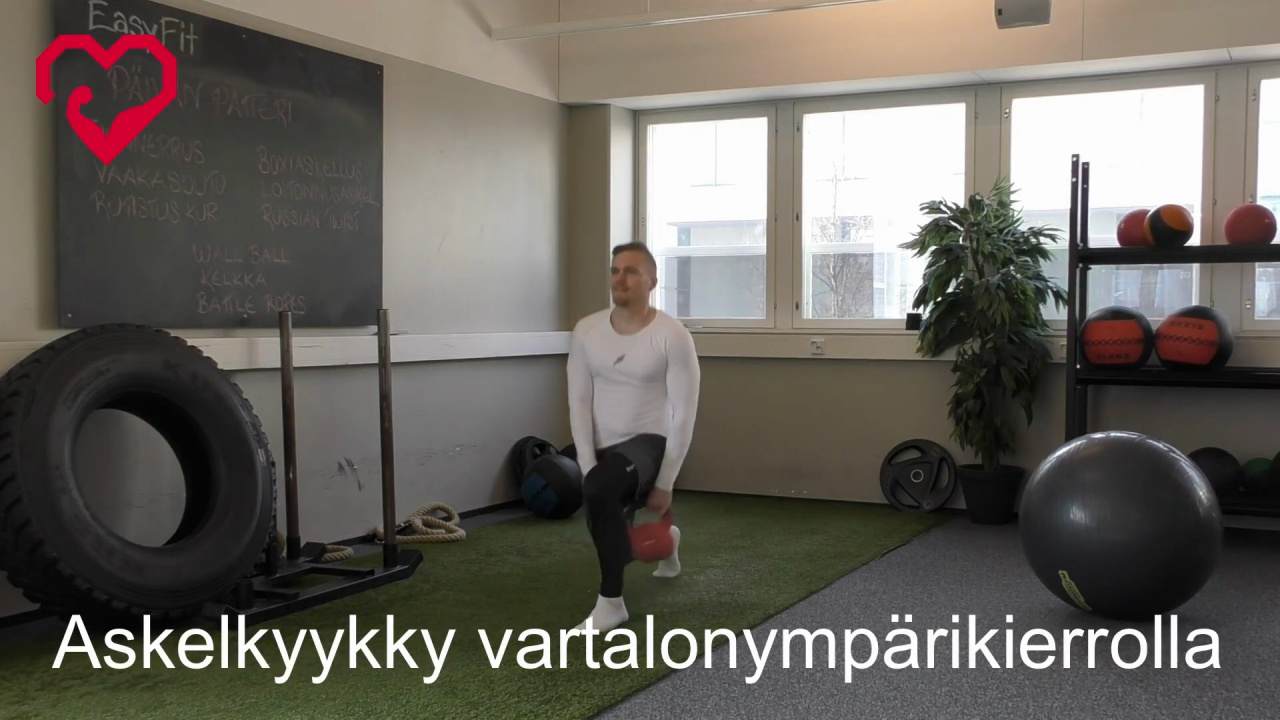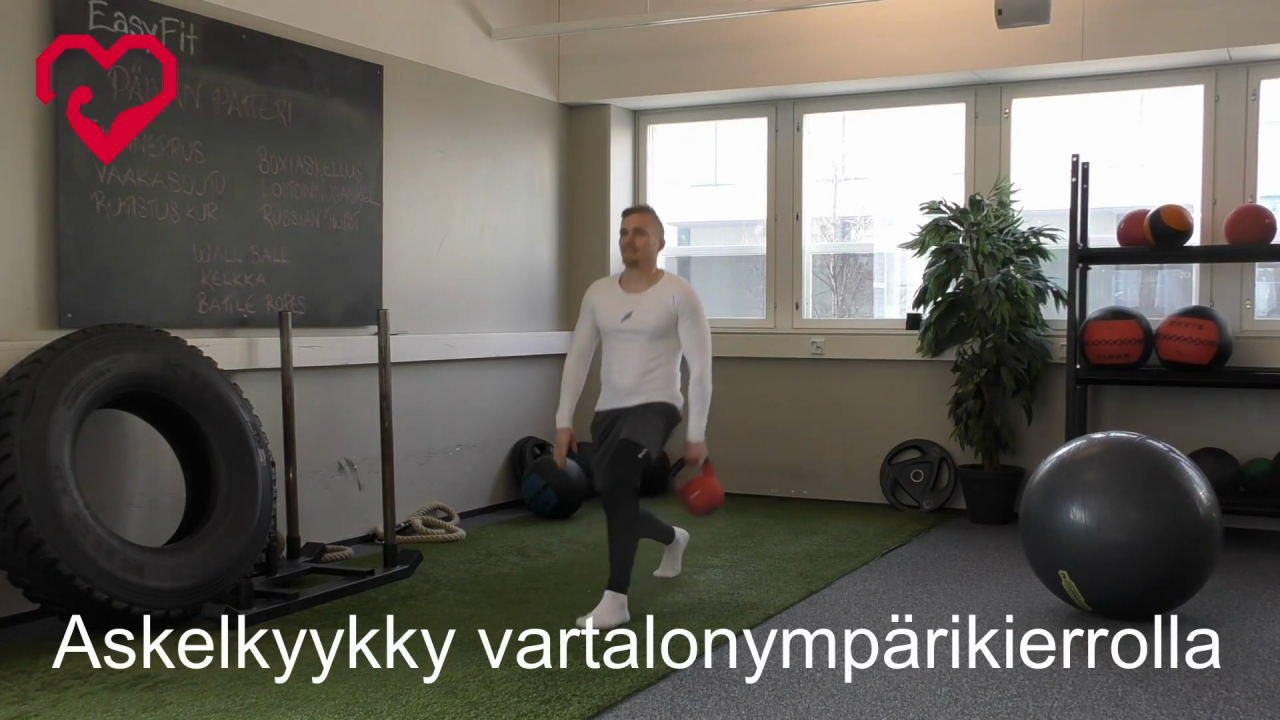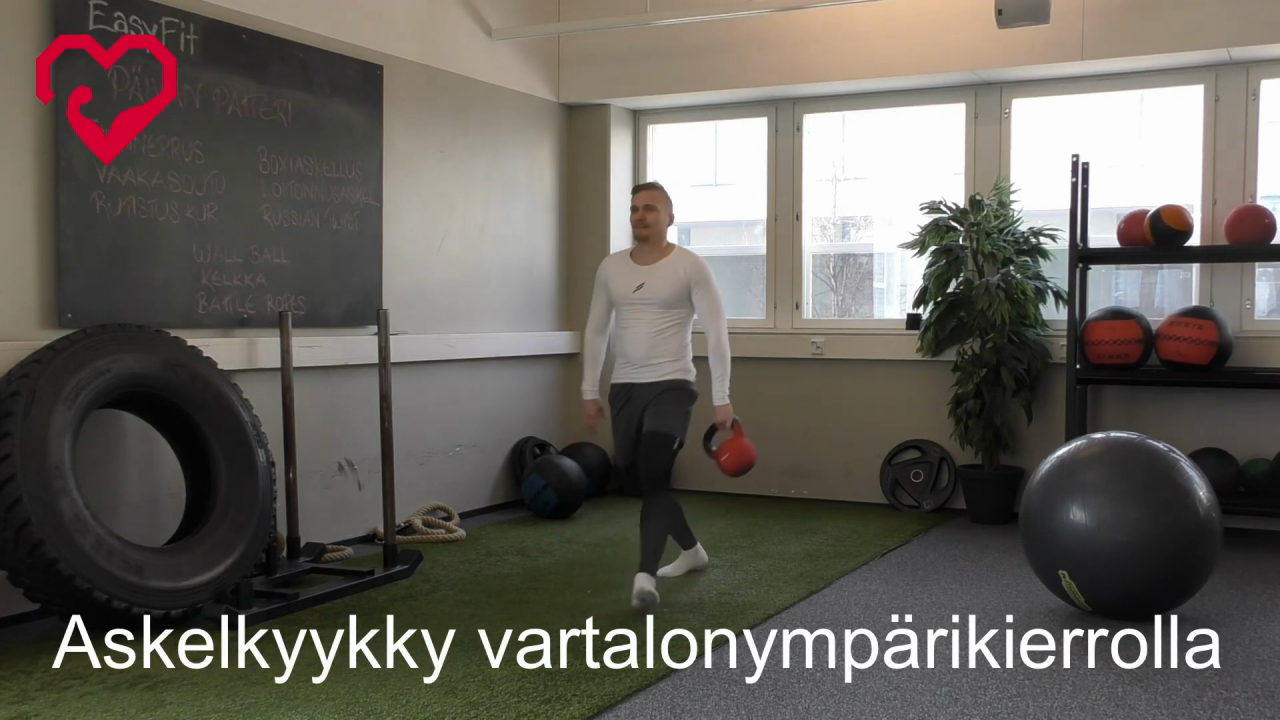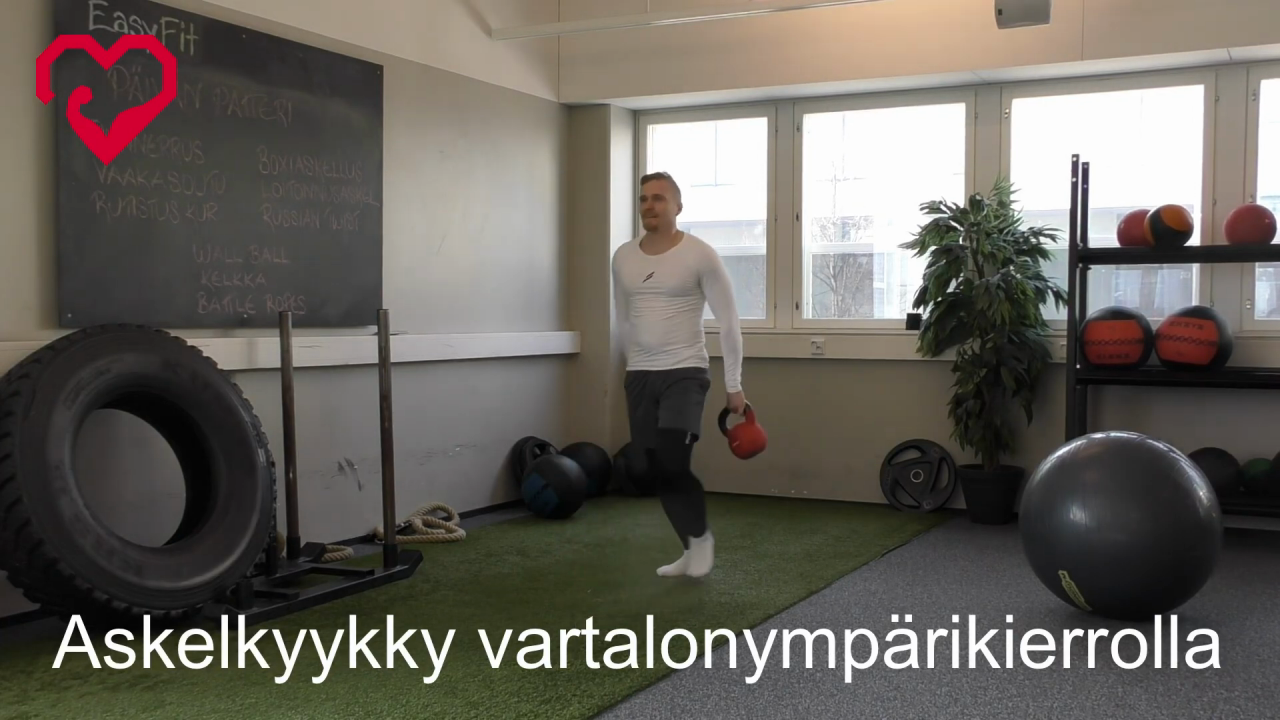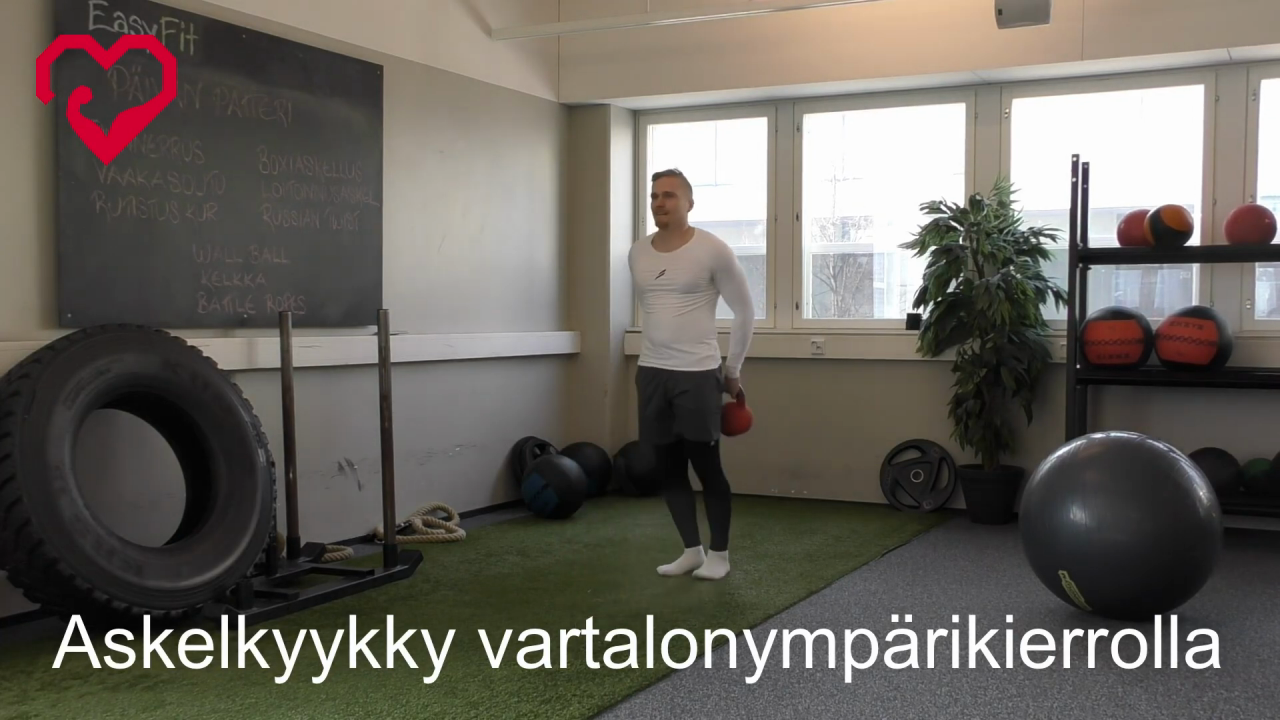
dt=0.2s
person 1, frame 1
left shoulder: (672, 335)
right shoulder: (587, 330)
left elbow: (684, 413)
right elbow: (579, 401)
left wrist: (665, 481)
right wrist: (588, 465)
left hip: (647, 441)
right hip: (602, 448)
left knee: (600, 492)
right knee: (616, 549)
left ankle: (610, 604)
person 1, frame 2
left shoulder: (680, 294)
right shoulder: (598, 293)
left elbow: (700, 367)
right elbow: (578, 358)
left wrist: (696, 435)
right wrist: (563, 421)
left hip: (655, 408)
right hip: (609, 412)
left knee: (618, 490)
right knee: (618, 506)
left ankle: (614, 600)
right ankle: (674, 537)
person 1, frame 3
left shoulder: (689, 266)
right shoulder: (610, 268)
left elbow: (716, 333)
right elbow: (595, 332)
left wrist: (721, 399)
right wrist: (590, 393)
left hip: (671, 385)
right hip: (624, 387)
left knee: (652, 476)
right knee: (645, 480)
left ankle: (646, 577)
right ankle: (691, 550)
person 1, frame 4
left shoulder: (699, 255)
right shoulder: (623, 257)
left elbow: (728, 320)
left wrist: (734, 386)
left hip: (685, 373)
right hip: (640, 376)
left knee: (674, 465)
right knee: (658, 471)
left ankle: (701, 539)
right ankle: (691, 547)
person 1, frame 5
left shoulder: (712, 250)
right shoulder: (637, 254)
left elbow: (744, 311)
left wrist: (732, 367)
left hip: (698, 374)
right hip: (652, 372)
left knee: (707, 467)
right knee: (668, 467)
left ankle: (718, 553)
right ankle: (692, 550)
